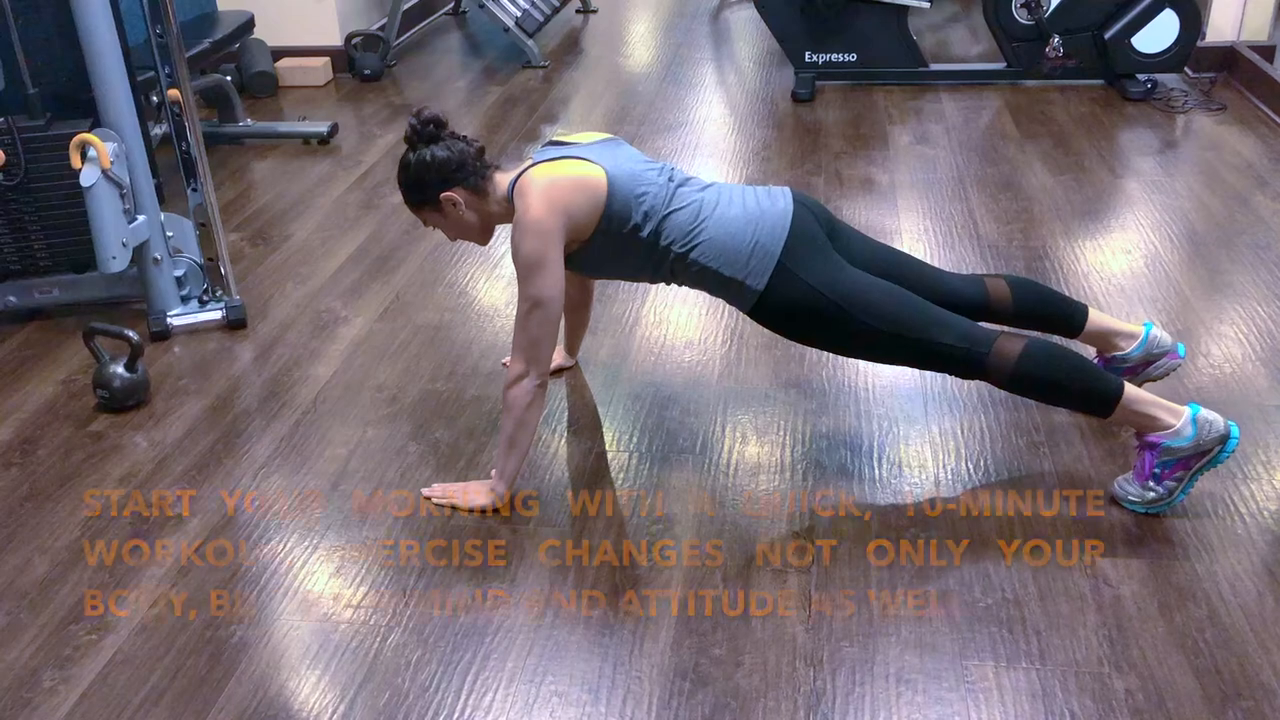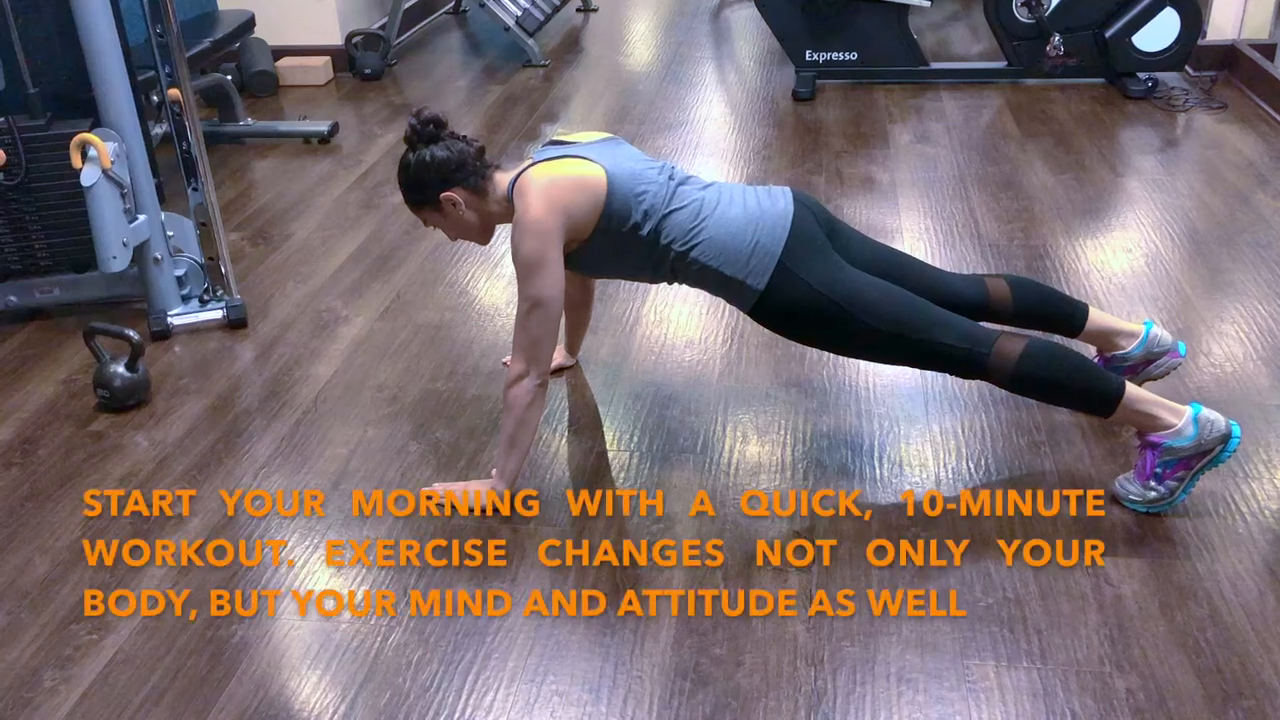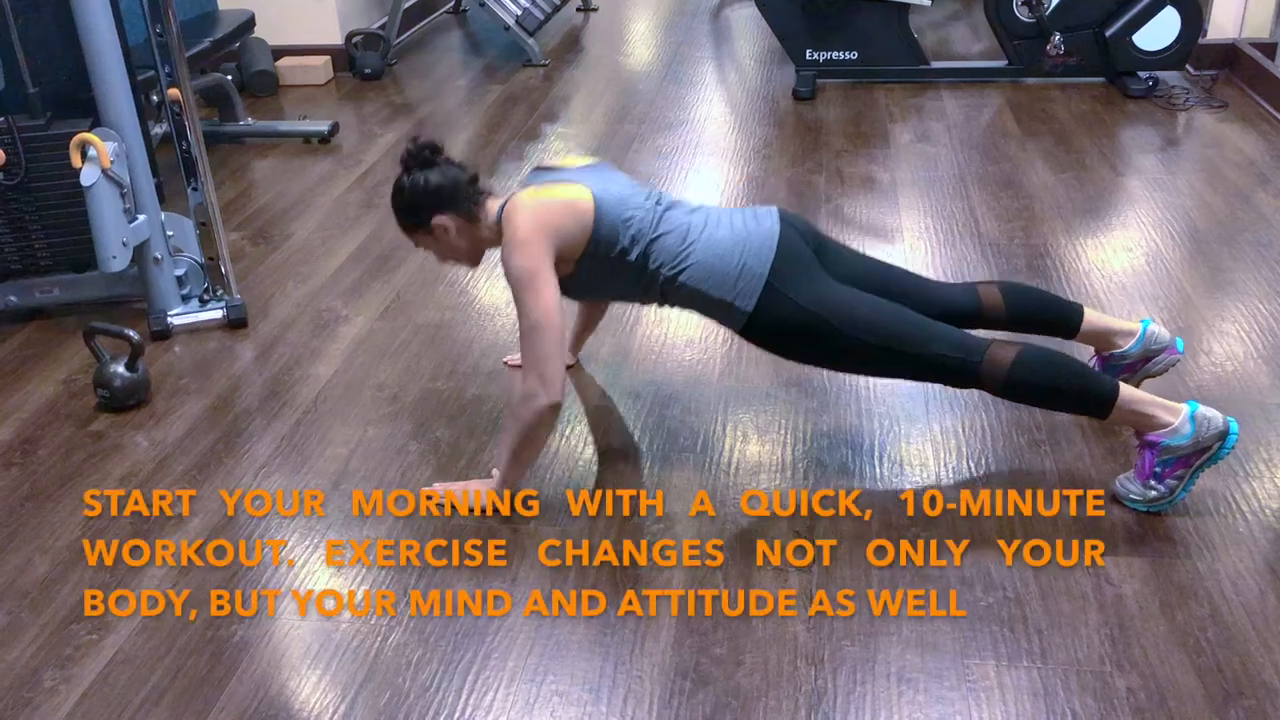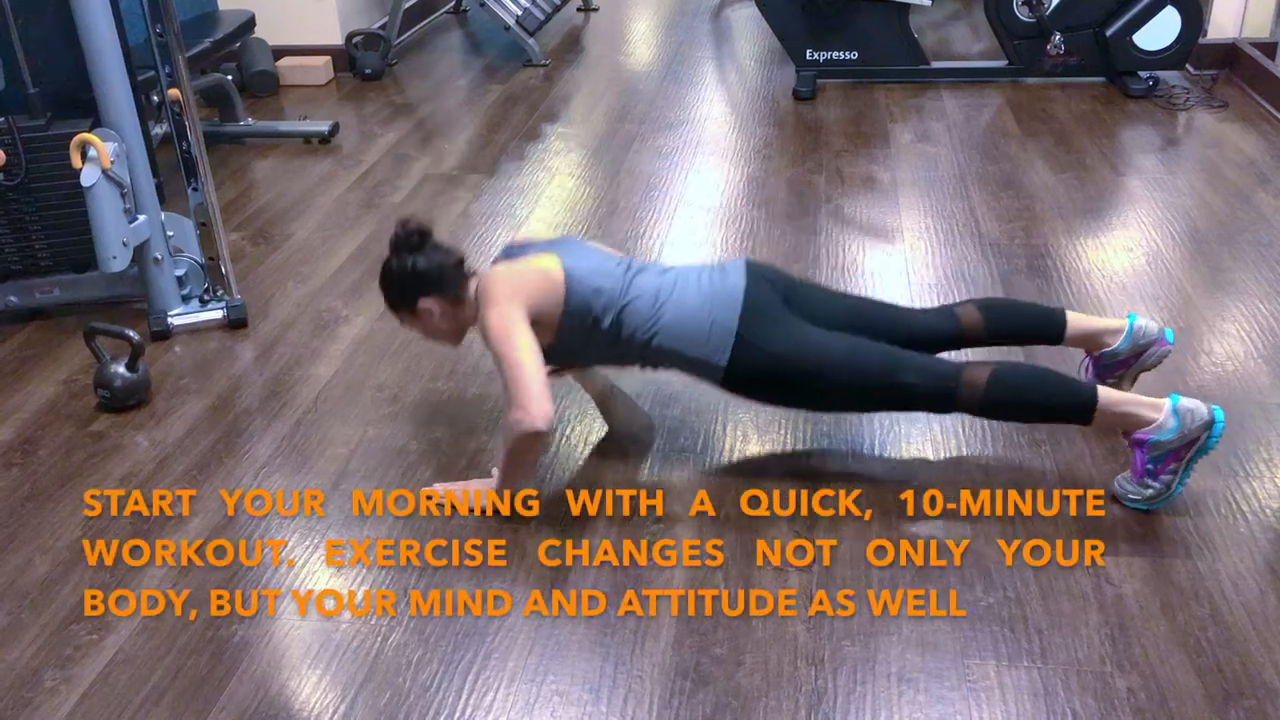
dt=0.2s
person 1, frame 1
left shoulder: (533, 208)
right shoulder: (553, 159)
left elbow: (526, 370)
left wrist: (497, 487)
right wrist: (570, 351)
left hip: (771, 270)
right hip: (778, 217)
left knee: (958, 344)
right knee: (957, 297)
left ankle: (1179, 427)
right ankle: (1129, 339)
person 1, frame 2
left shoulder: (534, 207)
right shoulder: (556, 155)
left elbow: (526, 369)
left wrist: (498, 486)
right wrist: (571, 350)
left hip: (771, 269)
right hip: (781, 218)
left knee: (960, 346)
right knee: (957, 297)
left ankle: (1180, 428)
right ankle: (1130, 340)
person 1, frame 3
left shoulder: (521, 231)
right shoulder: (548, 179)
left elbow: (541, 395)
left wrist: (500, 487)
right wrist: (573, 347)
left hip: (757, 291)
right hip: (766, 236)
left knee: (953, 356)
right knee: (951, 305)
left ankle: (1176, 426)
right ankle: (1128, 337)
person 1, frame 4
left shoulder: (496, 303)
right shoulder: (524, 260)
left elbow: (532, 421)
left wrist: (501, 490)
right wrist: (566, 354)
left hip: (739, 346)
right hip: (740, 289)
left knee: (929, 382)
right knee: (926, 329)
left ankle: (1161, 421)
right ankle: (1117, 334)
